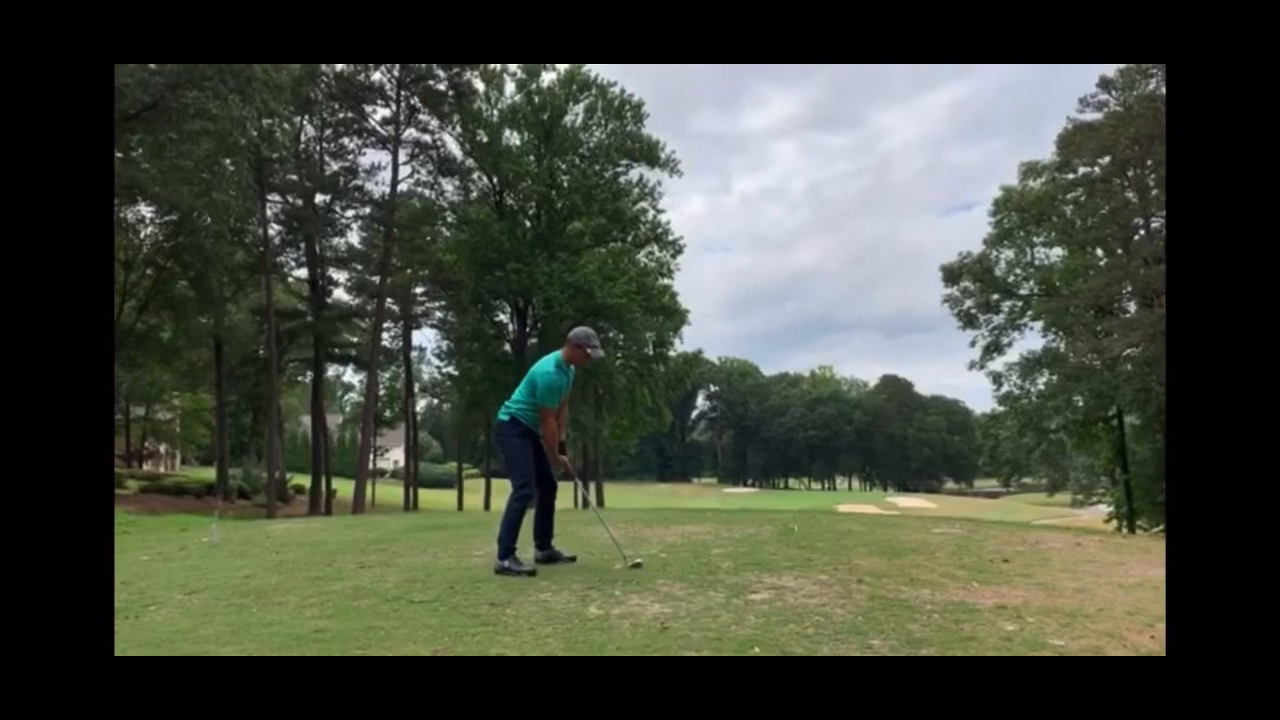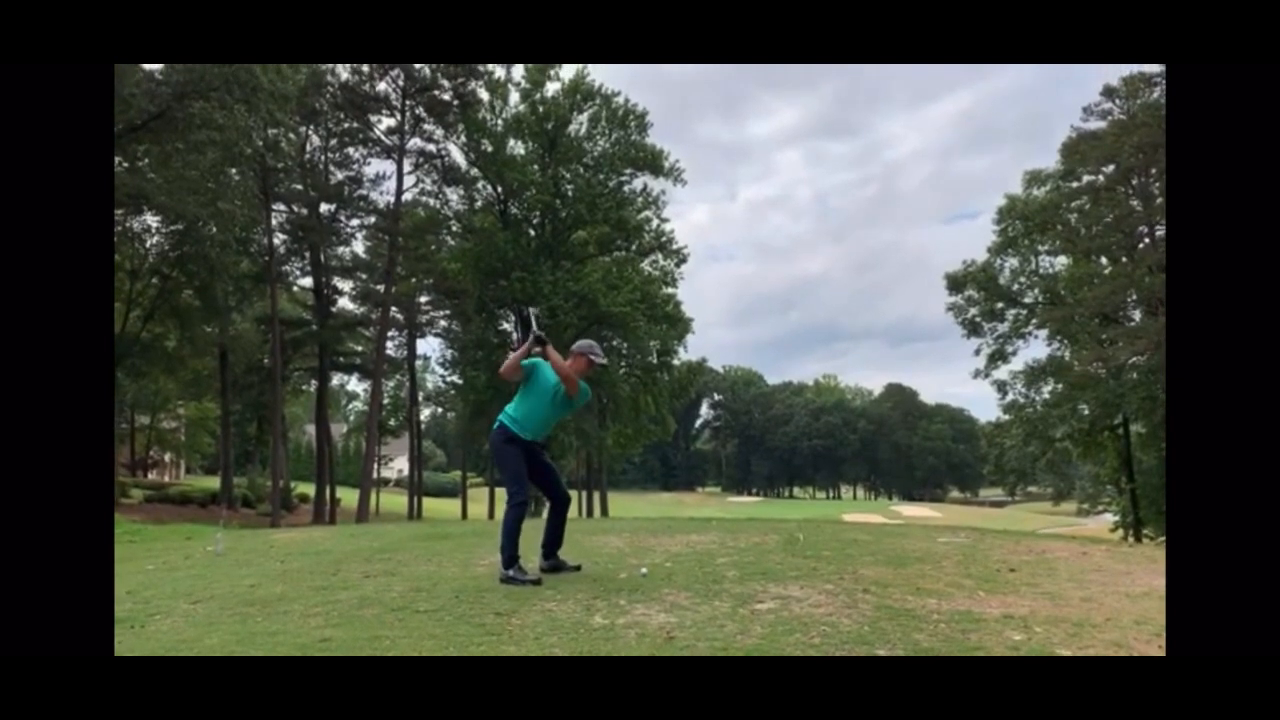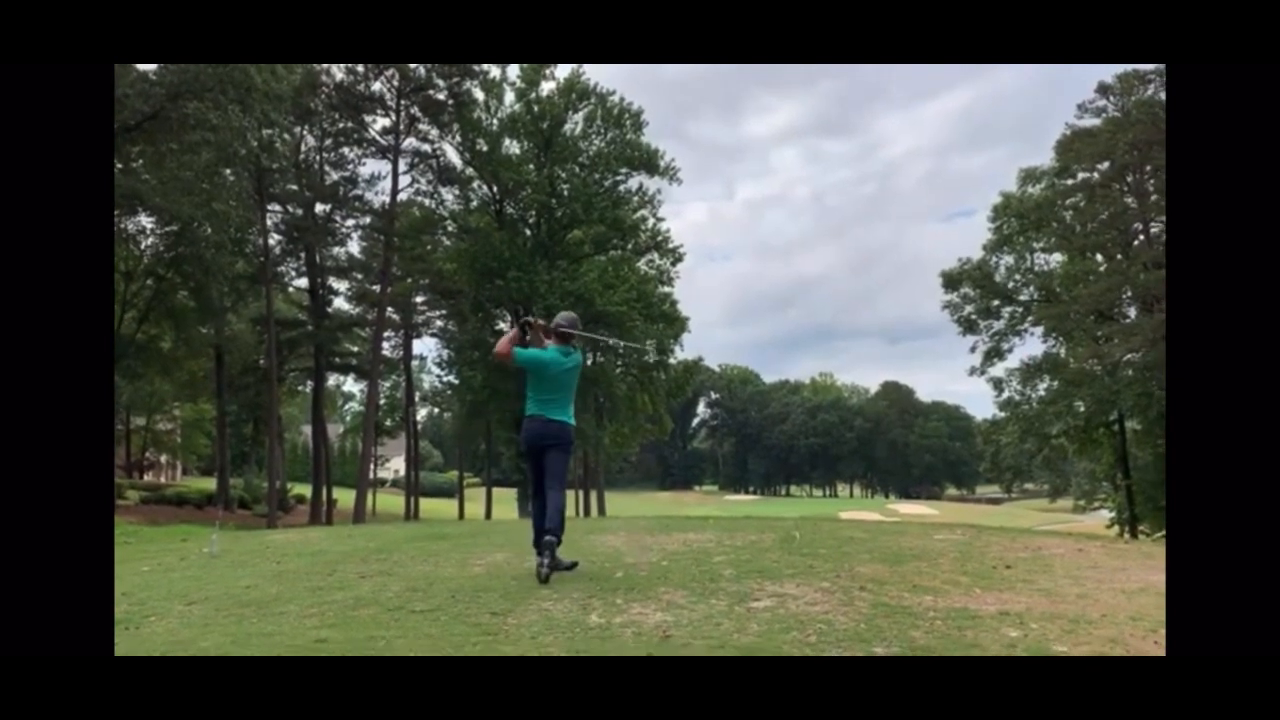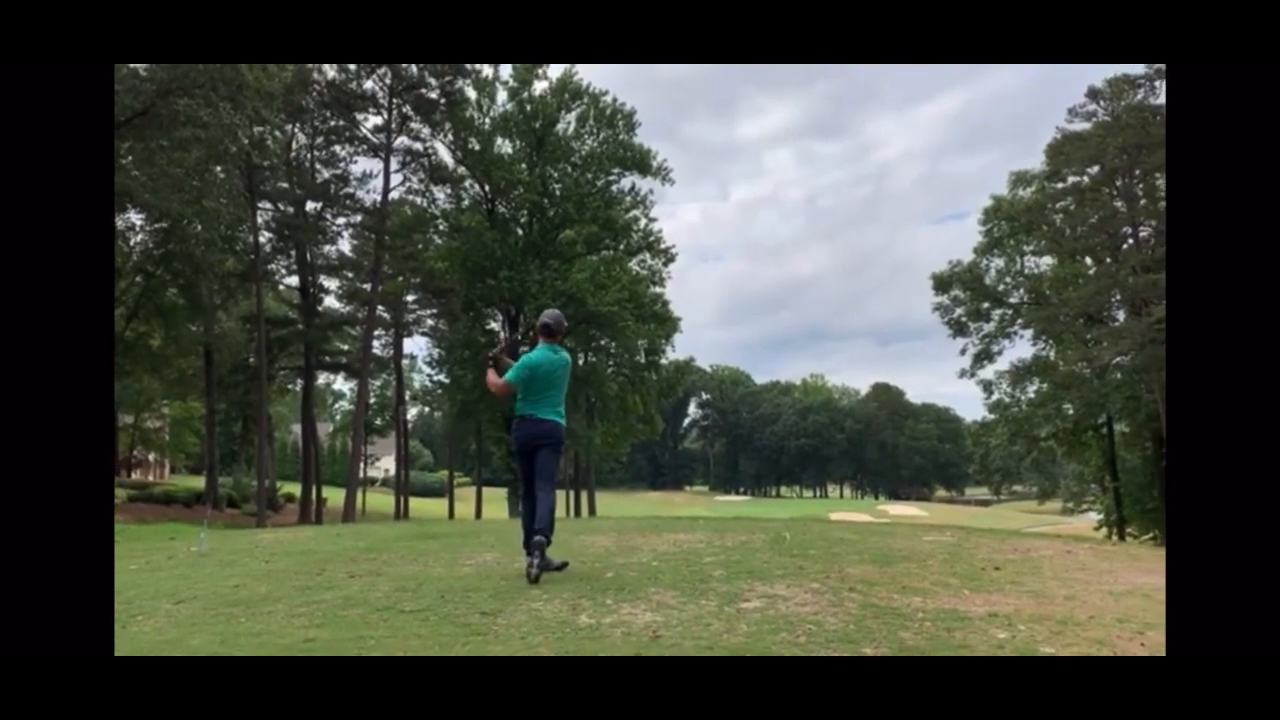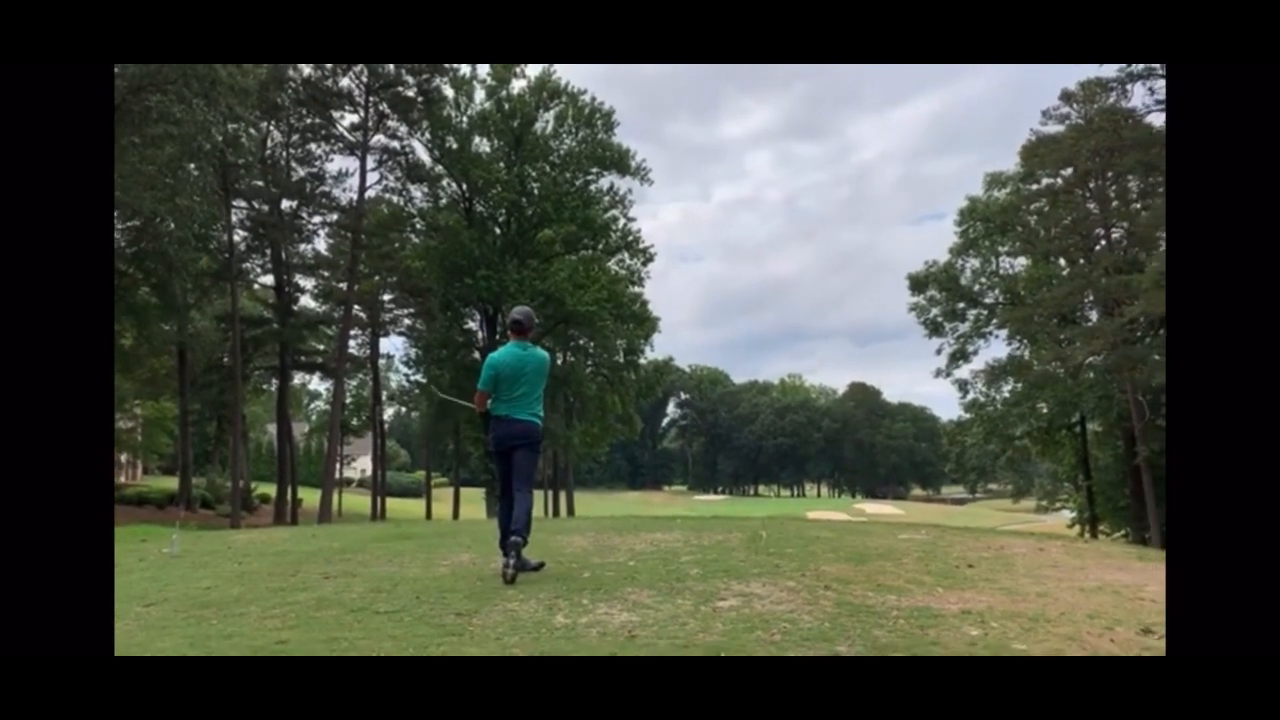
dt=1s
person 1, frame 1
left shoulder: (568, 370)
right shoulder: (550, 373)
left elbow: (561, 410)
right elbow: (548, 420)
left wrist: (562, 446)
right wrist: (555, 456)
left hip: (528, 430)
right hip: (512, 428)
left knee: (548, 486)
right knee: (524, 489)
left ankle: (543, 548)
right ankle: (504, 558)
person 1, frame 2
left shoulder: (582, 391)
right shoulder: (537, 366)
left elbow: (566, 377)
right elbow: (505, 372)
left wrist: (546, 346)
right wrist: (529, 346)
left hip: (532, 445)
right hip: (507, 437)
left knee: (561, 497)
right knee: (519, 497)
left ankle: (549, 558)
right ankle: (509, 567)
person 1, frame 3
left shoulder: (540, 358)
right shoulder: (576, 358)
left elbow: (500, 352)
left wrist: (519, 328)
right wrist: (536, 331)
left hip: (532, 428)
right hip: (560, 430)
left knee: (538, 492)
right knee: (555, 489)
left ankle: (544, 554)
right ankle: (551, 539)
person 1, frame 4
left shoulder: (531, 359)
right shoulder: (565, 359)
left elbow: (499, 389)
left wrist: (492, 369)
right wrist: (507, 362)
left hip: (525, 428)
right hip: (551, 429)
left knee: (528, 491)
right knee: (545, 489)
left ankle: (533, 552)
right ankle: (540, 540)
person 1, frame 5
left shoulder: (495, 359)
right shoulder: (543, 358)
left elbow: (480, 402)
left wrist: (487, 407)
left hip: (501, 428)
right hip: (529, 428)
left knee: (506, 491)
right knee: (523, 489)
left ankle: (510, 553)
right ankle: (516, 541)
